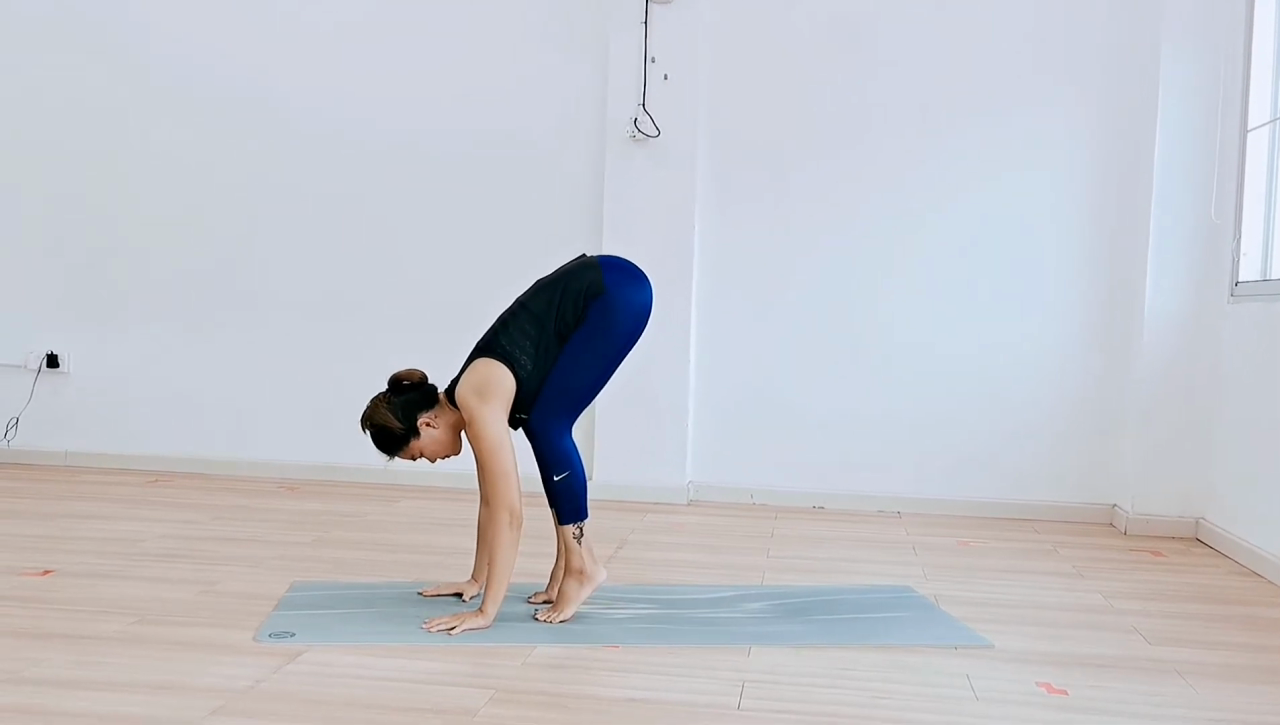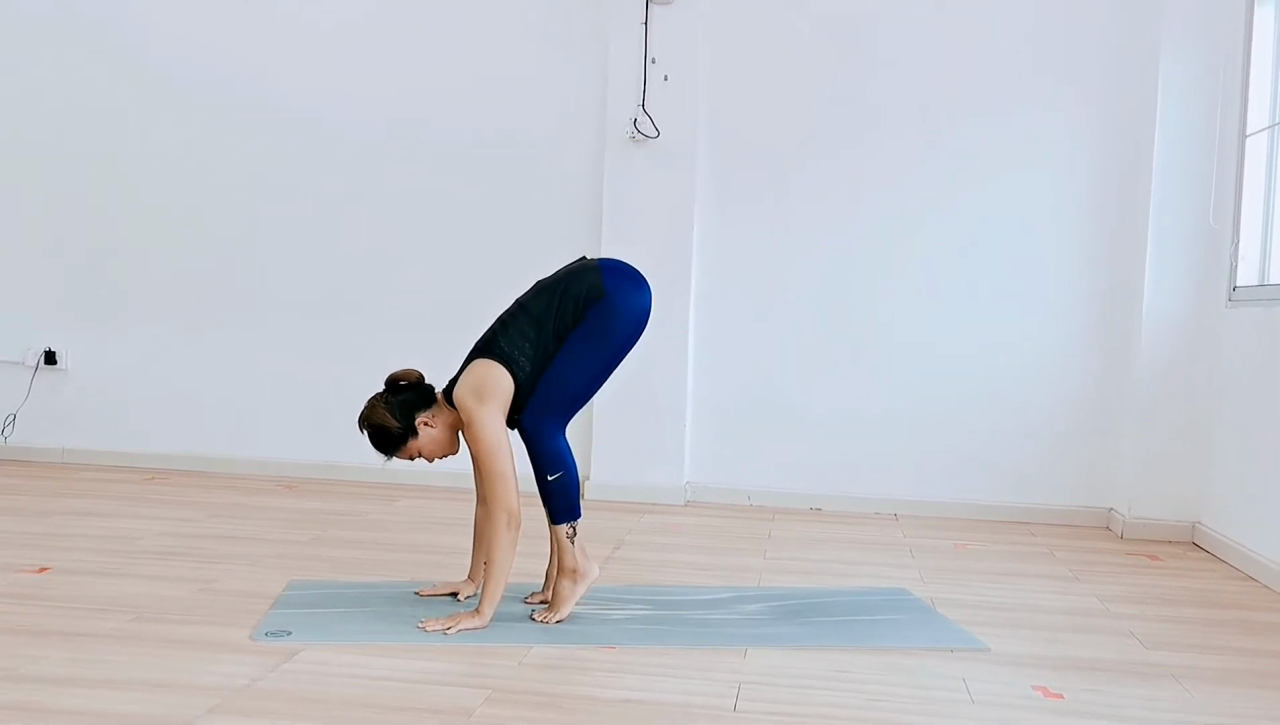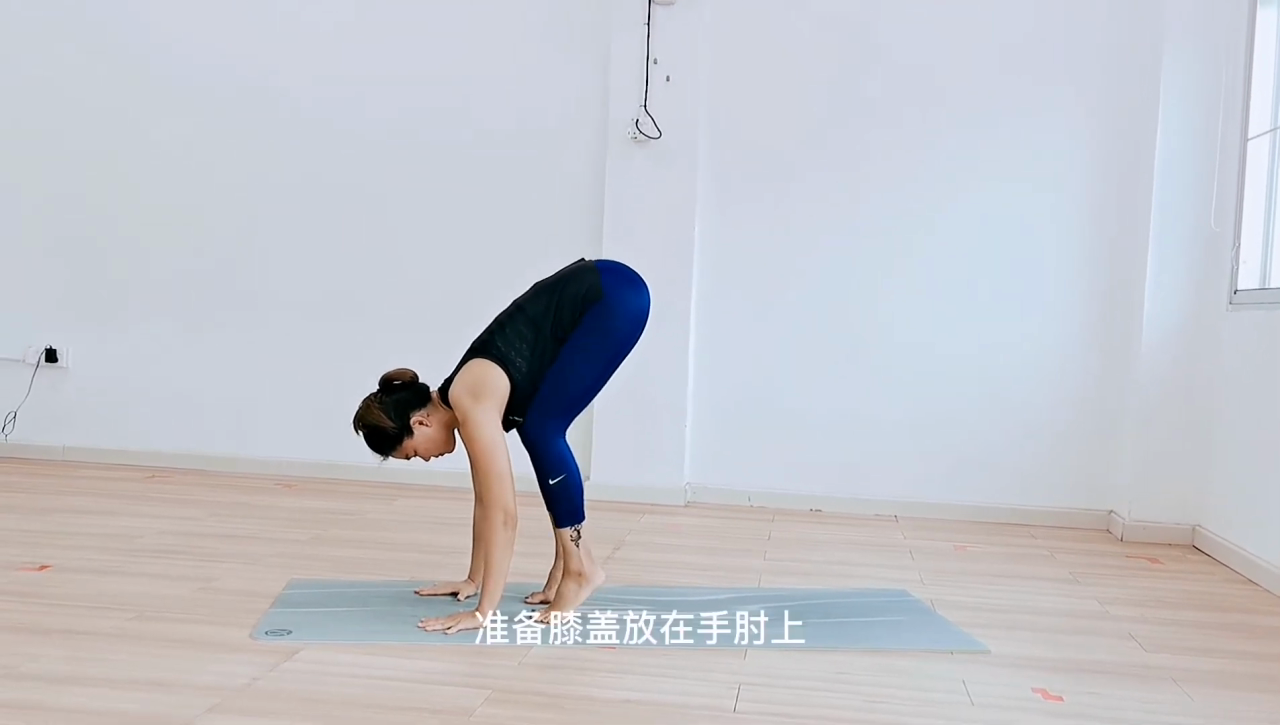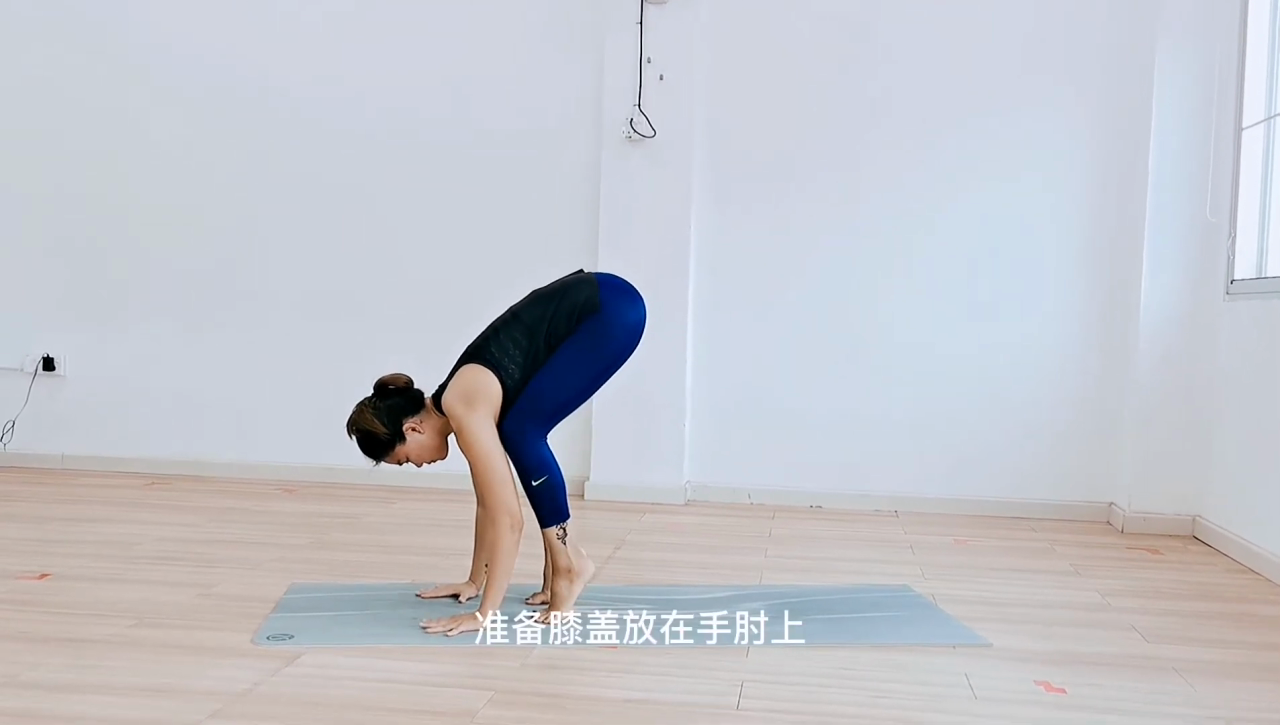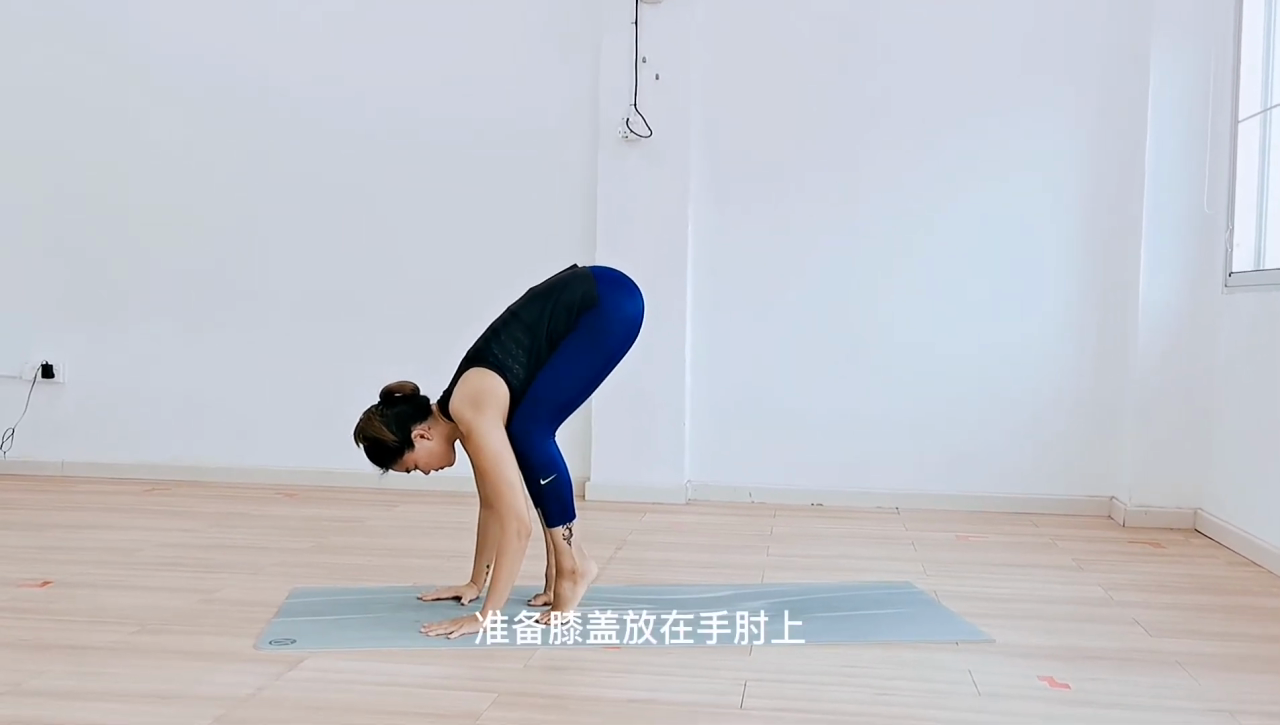
dt=0.5s
person 1, frame 1
left shoulder: (477, 404)
right shoulder: (470, 402)
left elbow: (508, 512)
right elbow: (491, 499)
left wrist: (486, 612)
right wrist: (477, 579)
left hip: (618, 291)
right hip: (593, 294)
left knee: (547, 426)
right knee: (542, 427)
left ankle: (582, 566)
right ankle: (568, 564)
person 1, frame 2
left shoulder: (474, 403)
right shoulder: (465, 405)
left elbow: (506, 512)
right elbow: (487, 499)
left wrist: (482, 612)
right wrist: (474, 579)
left hip: (616, 293)
right hip: (590, 296)
left knee: (540, 426)
right knee: (540, 427)
left ankle: (574, 565)
right ankle: (561, 565)
person 1, frame 3
left shoulder: (470, 404)
right shoulder: (464, 401)
left elbow: (503, 513)
right elbow: (486, 499)
left wrist: (484, 613)
right wrist: (474, 579)
left hip: (615, 296)
right hip: (589, 298)
left knee: (542, 430)
right knee: (538, 431)
left ankle: (580, 568)
right ankle: (565, 566)
person 1, frame 4
left shoulder: (464, 410)
right shoulder: (457, 407)
left elbow: (508, 517)
right elbow: (489, 502)
left wrist: (484, 614)
right wrist: (475, 581)
left hip: (613, 310)
right hip: (586, 310)
left knee: (520, 433)
right knee: (522, 436)
left ankle: (570, 563)
right ankle: (558, 567)
person 1, frame 5
left shoulder: (473, 414)
right shoulder: (462, 414)
left elbow: (517, 523)
right elbow: (492, 505)
left wrist: (486, 616)
right wrist: (476, 583)
left hip: (610, 301)
right hip: (582, 304)
left knee: (529, 433)
right knee: (526, 437)
left ankle: (573, 565)
right ankle: (559, 571)
